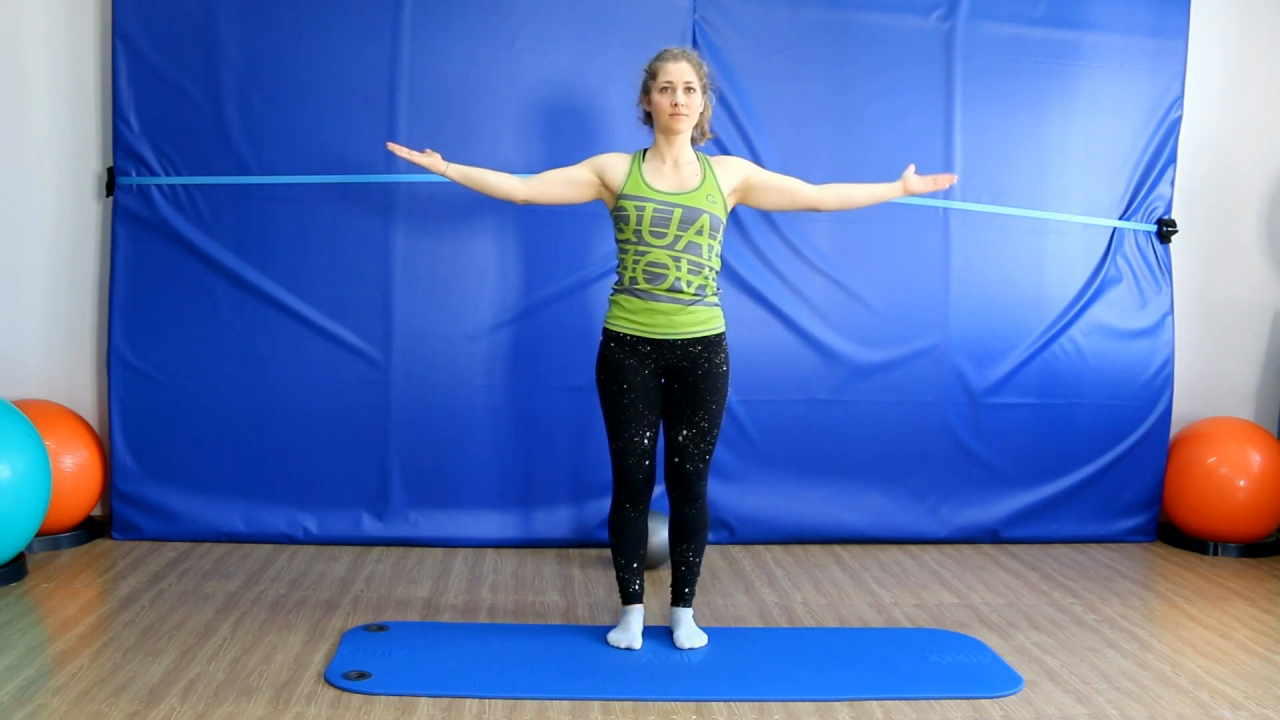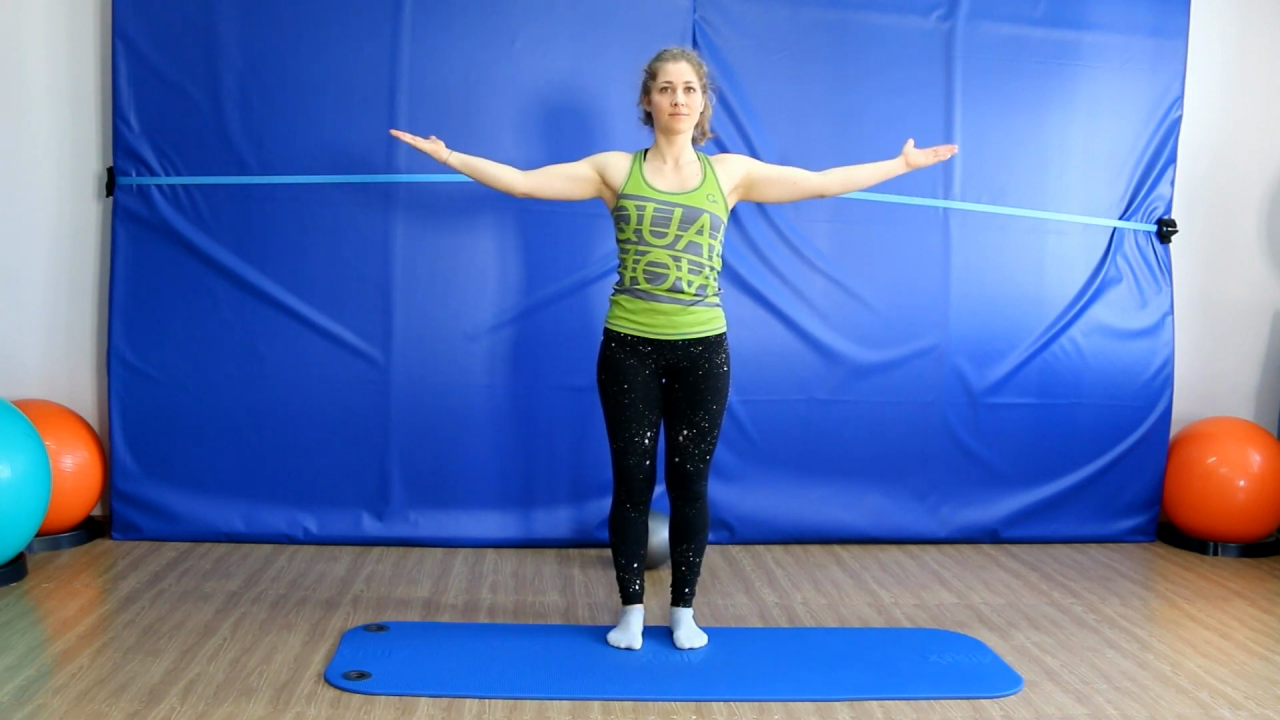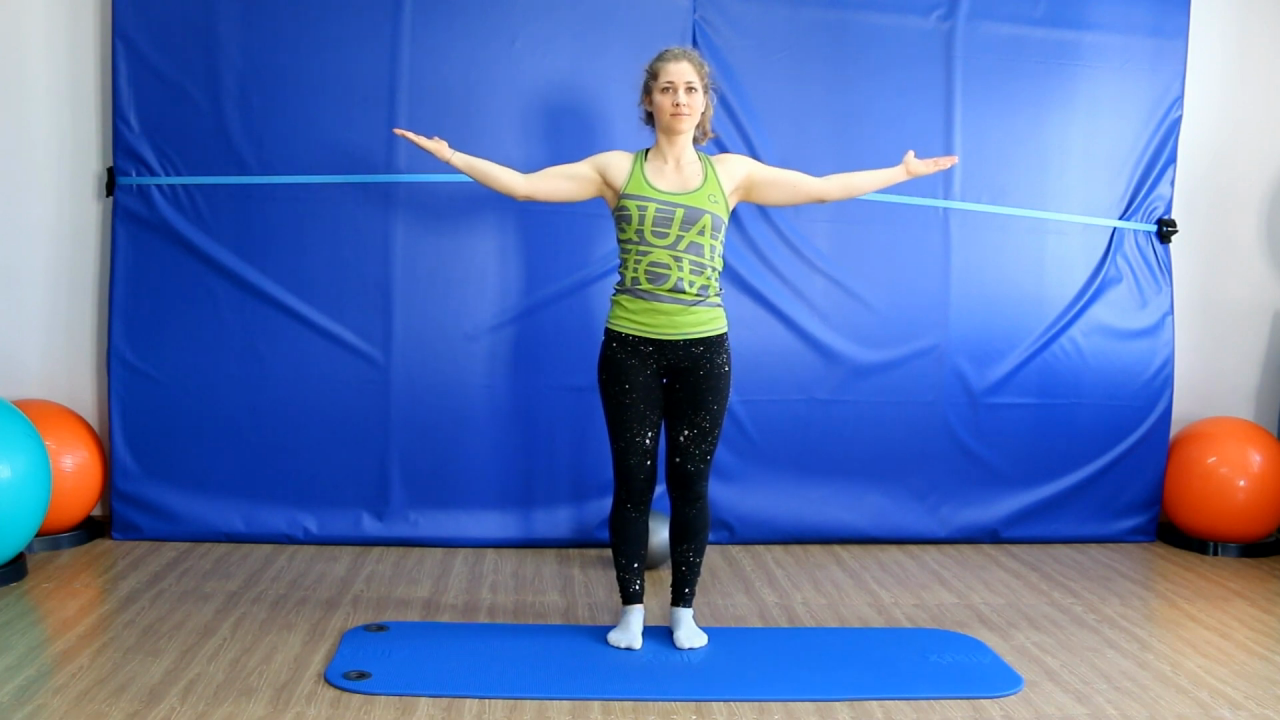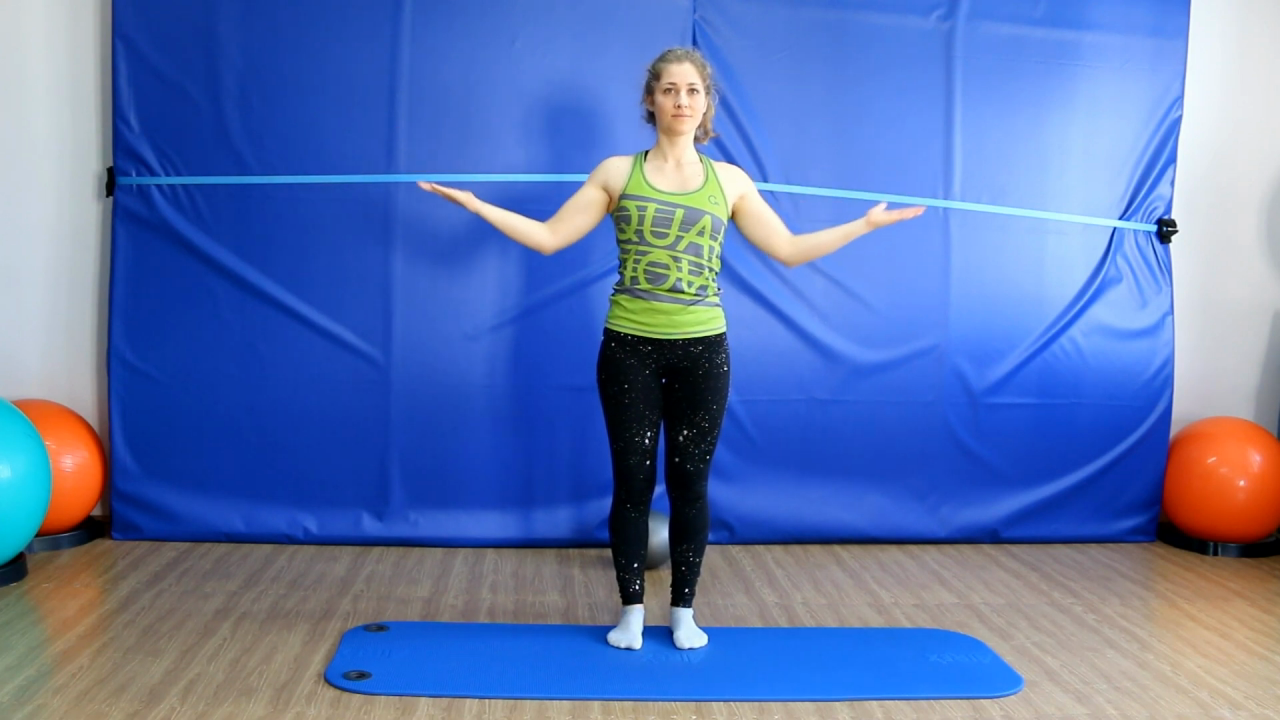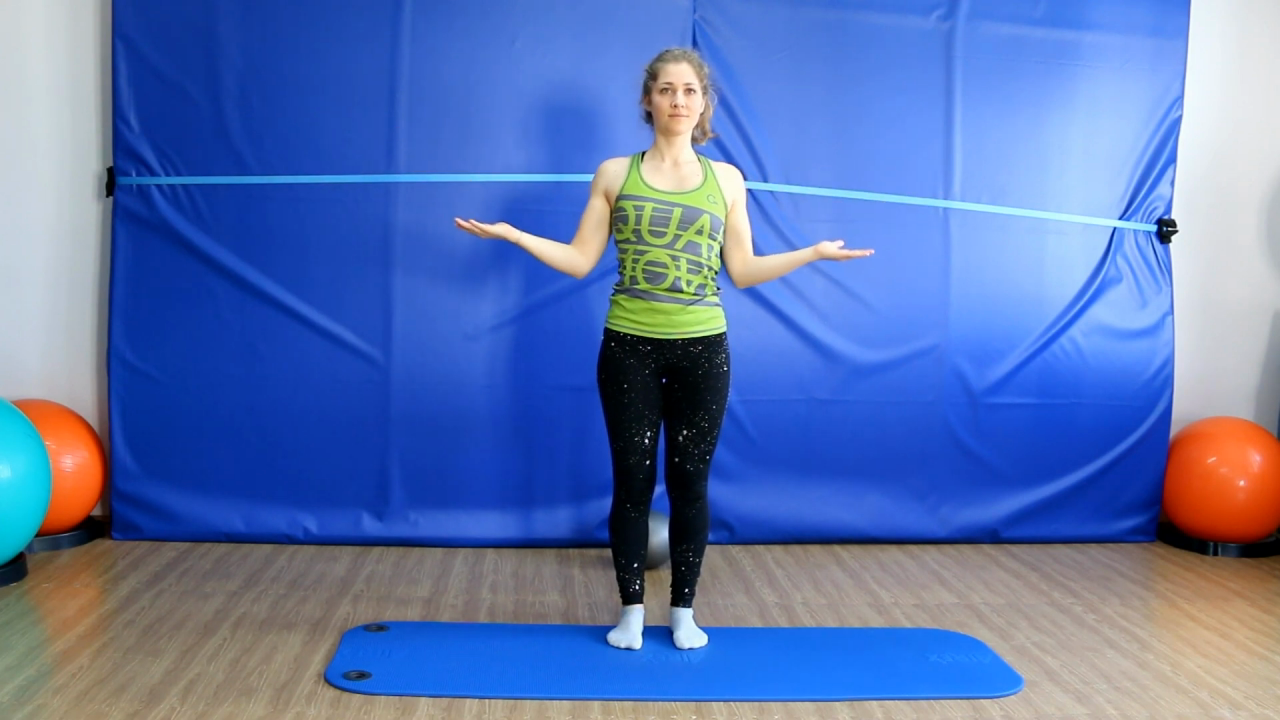
dt=0.5s
person 1, frame 1
left shoulder: (730, 174)
right shoulder: (613, 170)
left elbow: (819, 196)
right elbow: (521, 188)
left wrist: (899, 188)
right wrist: (446, 168)
left hip: (701, 348)
right hip: (628, 347)
left knee: (689, 482)
right knee: (631, 481)
left ankle: (683, 610)
right ankle: (631, 609)
person 1, frame 2
left shoulder: (731, 172)
right shoulder: (614, 168)
left elbow: (824, 183)
right elbow: (522, 181)
left wrist: (902, 164)
right wrist: (449, 156)
left hip: (702, 348)
right hip: (629, 348)
left knee: (689, 482)
right knee: (632, 481)
left ankle: (683, 610)
right ankle: (631, 609)
person 1, frame 3
left shoulder: (733, 172)
right shoulder: (615, 168)
left elbow: (824, 188)
right elbow: (524, 184)
left wrist: (902, 171)
right wrist: (451, 155)
left hip: (703, 349)
right hip: (630, 347)
left knee: (690, 482)
right knee: (632, 481)
left ankle: (683, 610)
right ankle: (631, 609)
person 1, frame 4
left shoulder: (730, 180)
right shoulder: (616, 172)
left elbow: (788, 250)
right elbow: (549, 237)
left wrist: (865, 224)
right wrist: (475, 204)
left hip: (702, 349)
right hip: (629, 348)
left knee: (690, 482)
right knee: (632, 481)
left ankle: (684, 611)
right ankle: (631, 610)
person 1, frame 5
left shoulder: (727, 179)
right shoulder: (615, 174)
left elbow: (743, 271)
right elbow: (580, 260)
left wrist: (815, 253)
right wrist: (513, 235)
left hip: (702, 349)
right hip: (629, 348)
left knee: (690, 482)
right knee: (632, 481)
left ankle: (683, 611)
right ankle: (632, 610)
